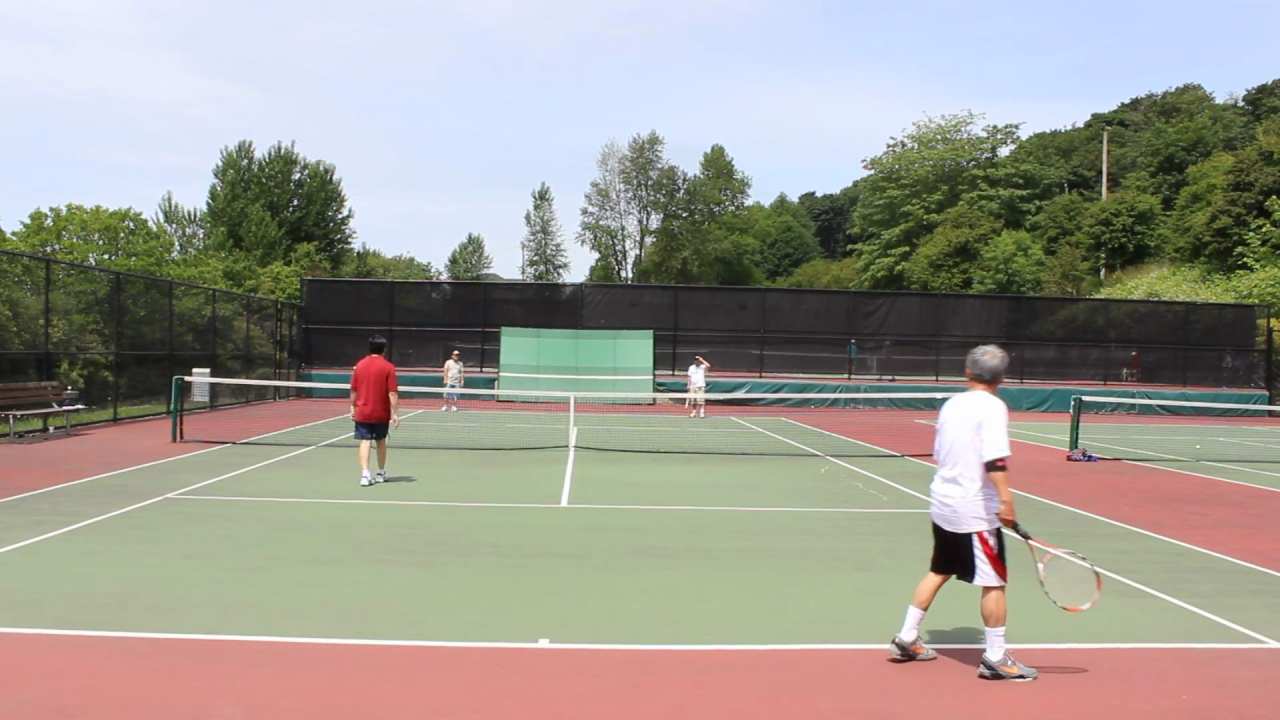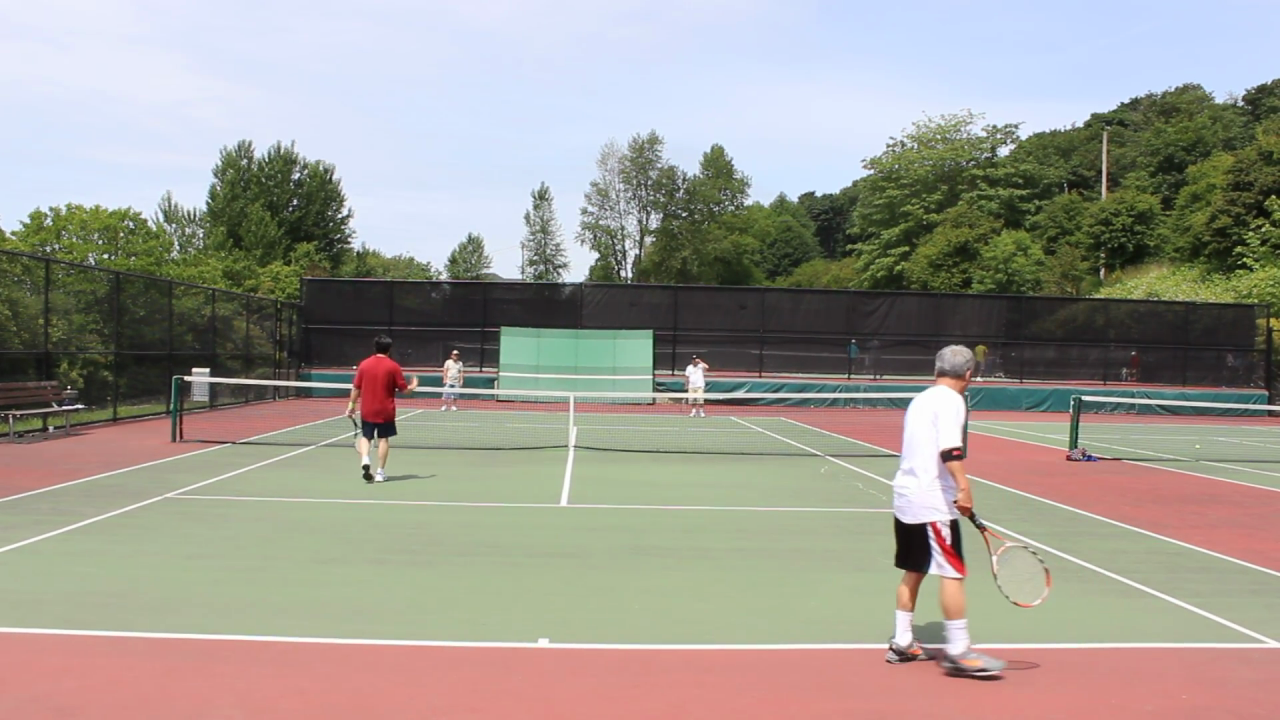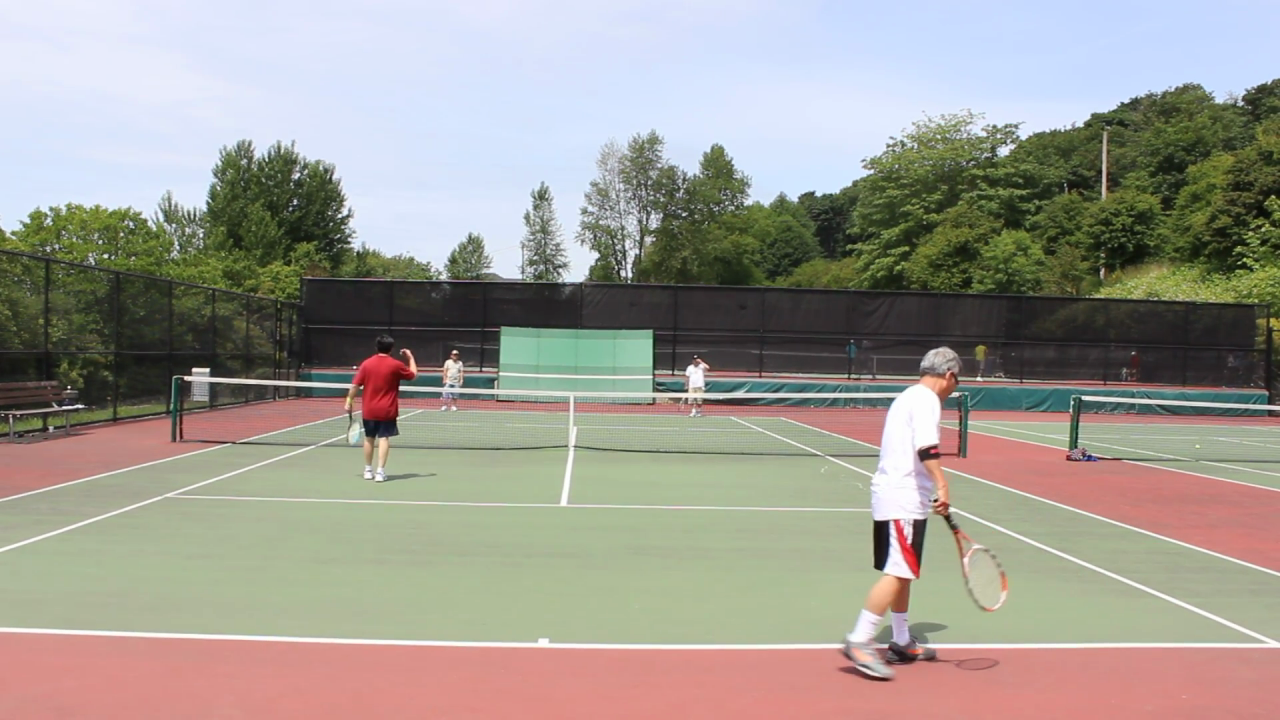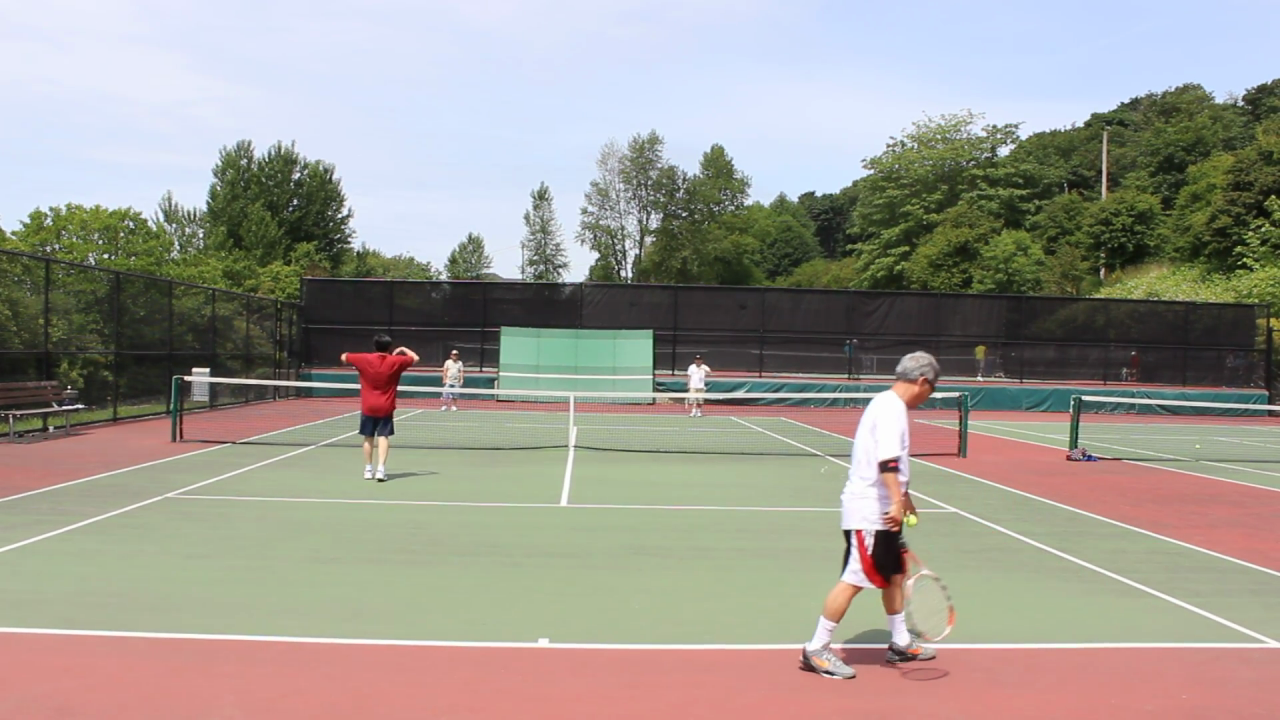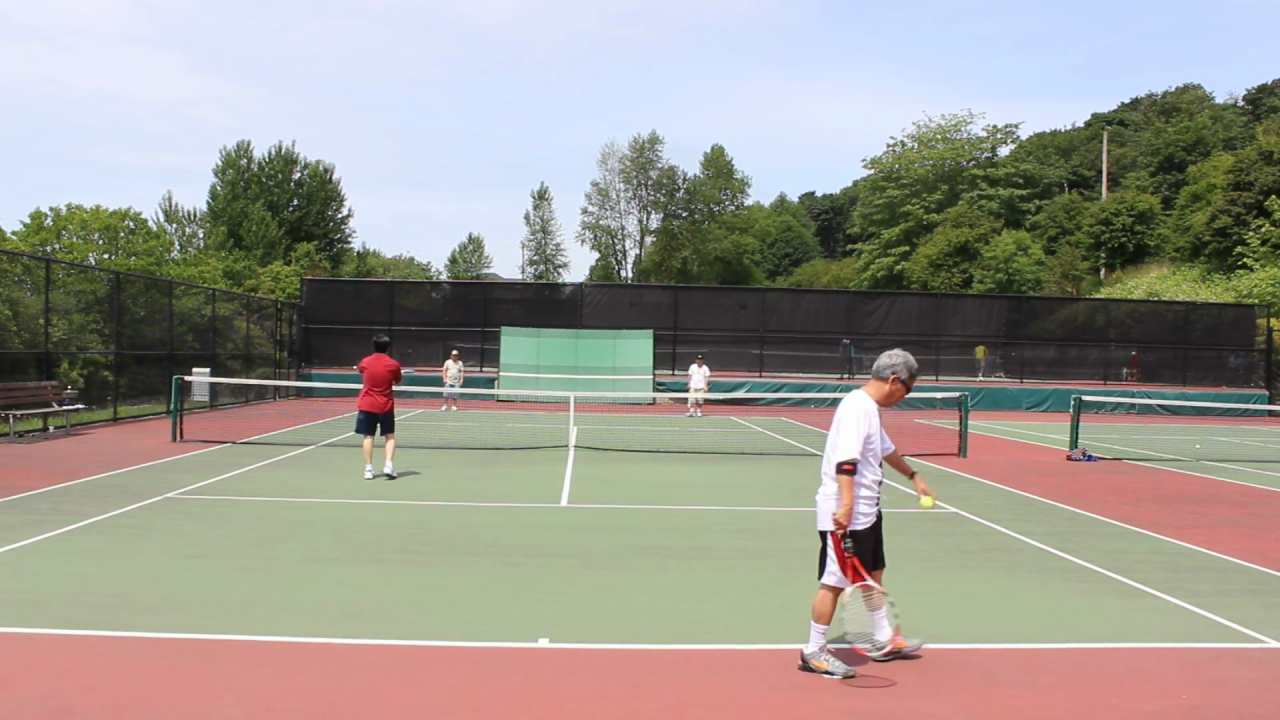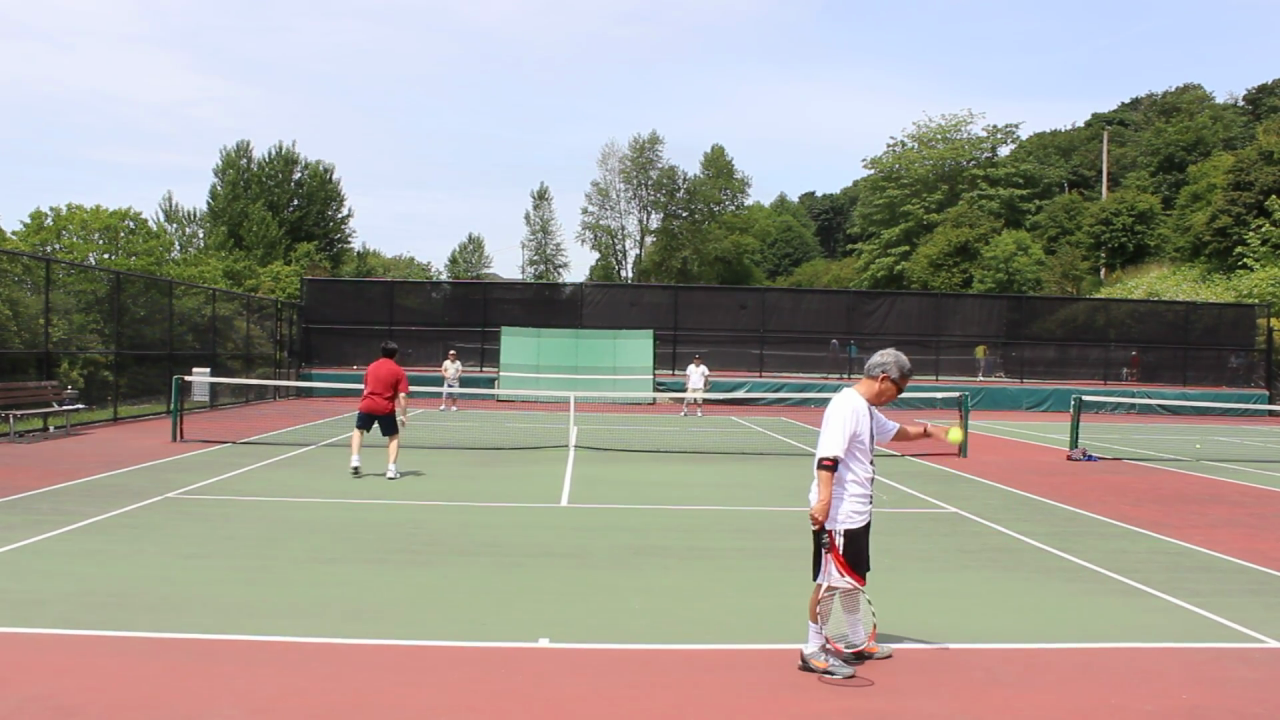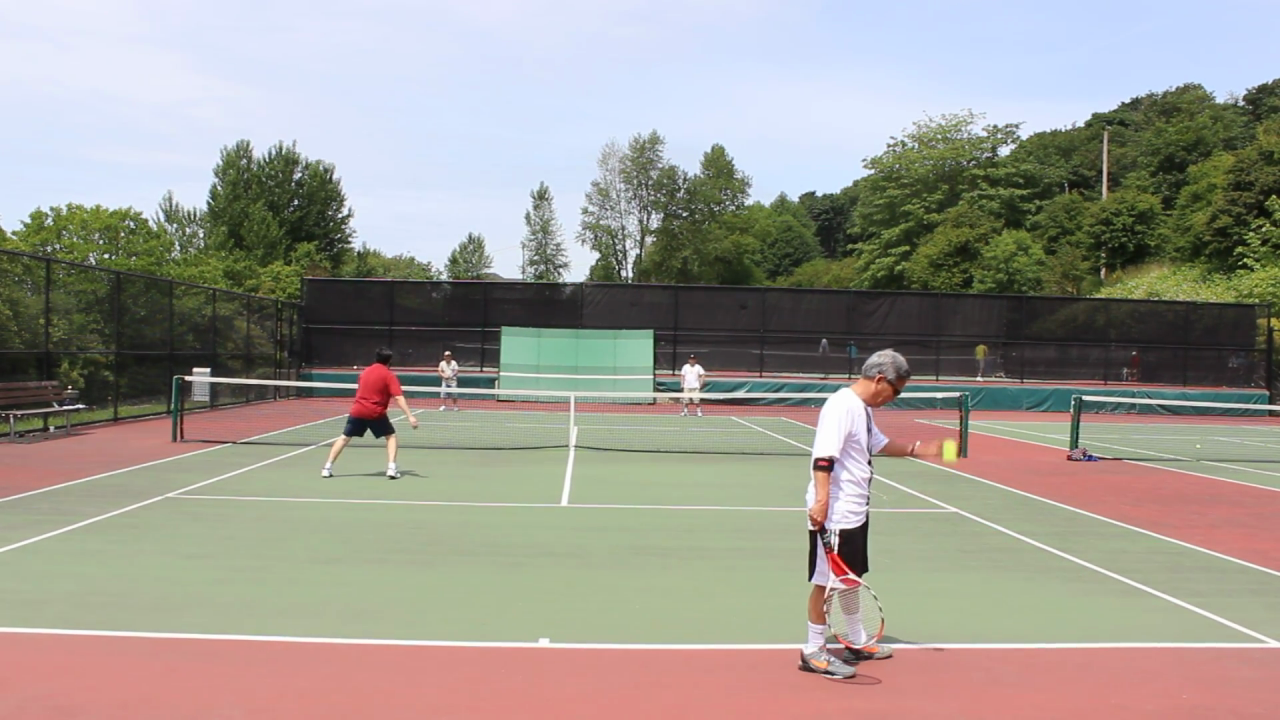
dt=0.3s
person 1, frame 1
left shoulder: (951, 405)
right shoulder: (993, 407)
right elbow: (994, 458)
right wrist: (1005, 500)
left hip: (943, 503)
right hip: (975, 511)
left knee: (939, 572)
right knee: (993, 583)
left ankle: (906, 639)
right ankle: (996, 659)
person 1, frame 2
left shoulder: (919, 400)
right shoulder: (951, 400)
right elbow: (950, 450)
right wrist: (963, 487)
left hip: (906, 497)
right hip: (932, 501)
left knee: (912, 571)
right knee: (952, 574)
left ankle: (902, 642)
right ankle: (958, 651)
person 1, frame 3
left shoulder: (907, 397)
right shoulder: (927, 399)
right elbow: (927, 448)
right wrist: (942, 487)
left hip: (896, 497)
right hip: (903, 501)
left knee: (906, 573)
right knee: (897, 573)
left ankle: (901, 642)
right ankle: (858, 641)
person 1, frame 4
left shoulder: (886, 404)
right shoulder: (892, 407)
right elbow: (887, 460)
left wrist: (904, 497)
right wrist: (896, 501)
left hip: (877, 508)
right hip: (869, 510)
left knee: (893, 575)
right knee: (854, 580)
left ankle: (901, 643)
right ankle: (816, 649)
person 1, frame 5
left shoulder: (869, 408)
right shoulder: (857, 407)
left elbow: (887, 449)
right elbow: (845, 461)
left wrist: (913, 476)
right wrist: (845, 505)
left hip: (866, 510)
right hip: (843, 513)
left knee: (873, 572)
right knee: (834, 581)
left ankle: (886, 639)
right ankle: (813, 652)
person 1, frame 6
left shoulder: (866, 408)
right shoulder: (847, 405)
left elbow: (892, 431)
right elbow: (827, 457)
left wrist: (928, 431)
right wrist: (823, 500)
left hip: (857, 511)
right hip: (838, 513)
left knee: (855, 578)
right knee: (829, 581)
right ankle: (813, 651)
person 1, frame 7
left shoulder: (863, 408)
right shoulder: (843, 406)
left elbow: (878, 443)
right elbow: (823, 457)
left wrist: (917, 448)
right wrist: (819, 501)
left hip: (855, 512)
right hip: (834, 513)
left knee: (853, 579)
right knee: (826, 581)
right ankle: (814, 652)
